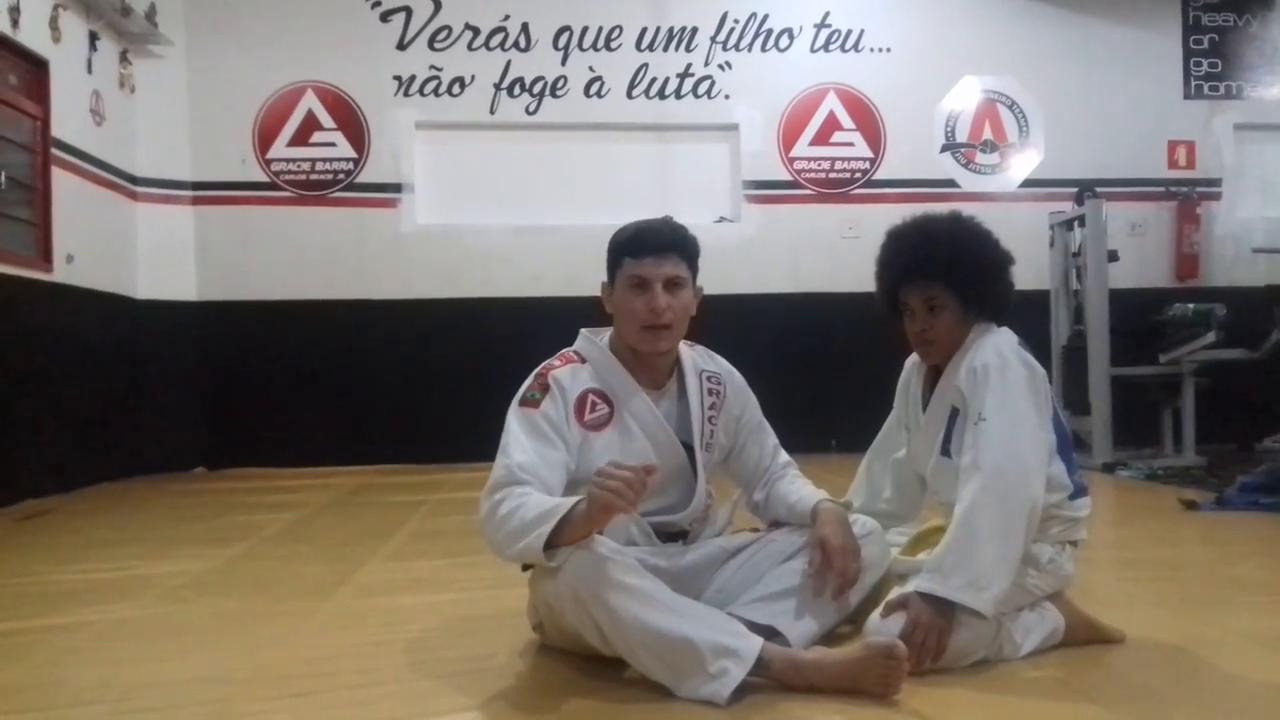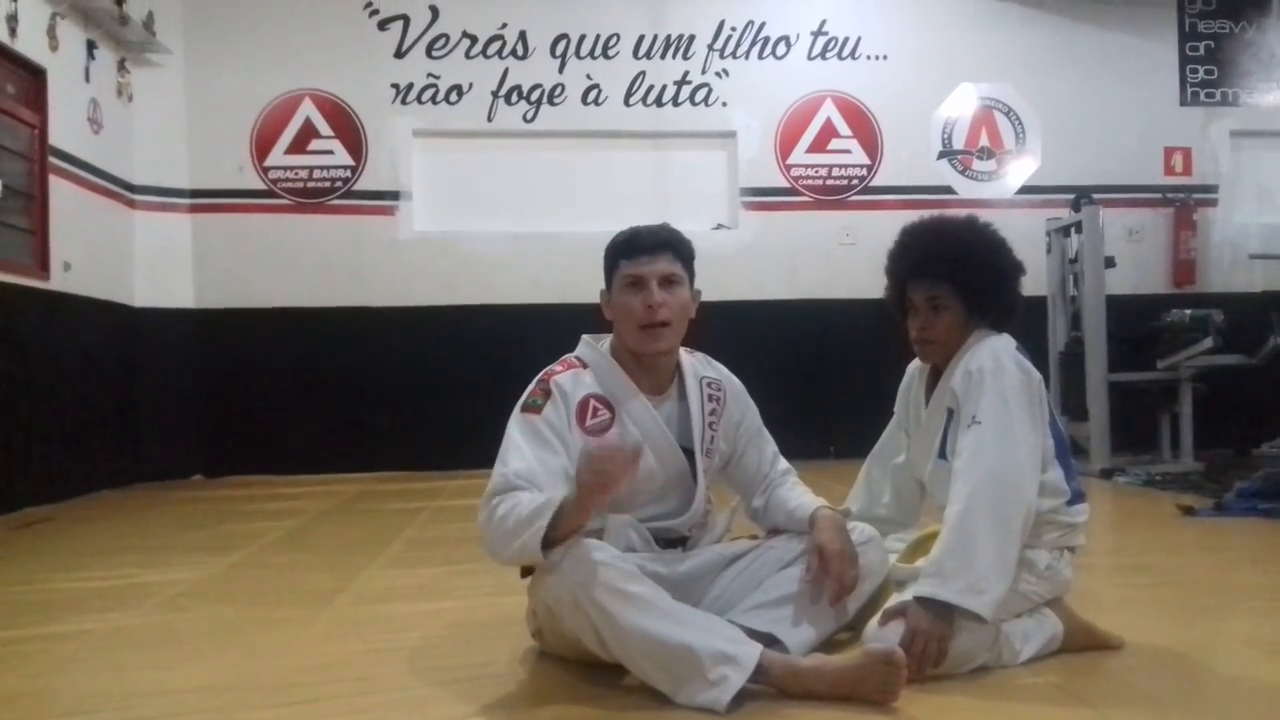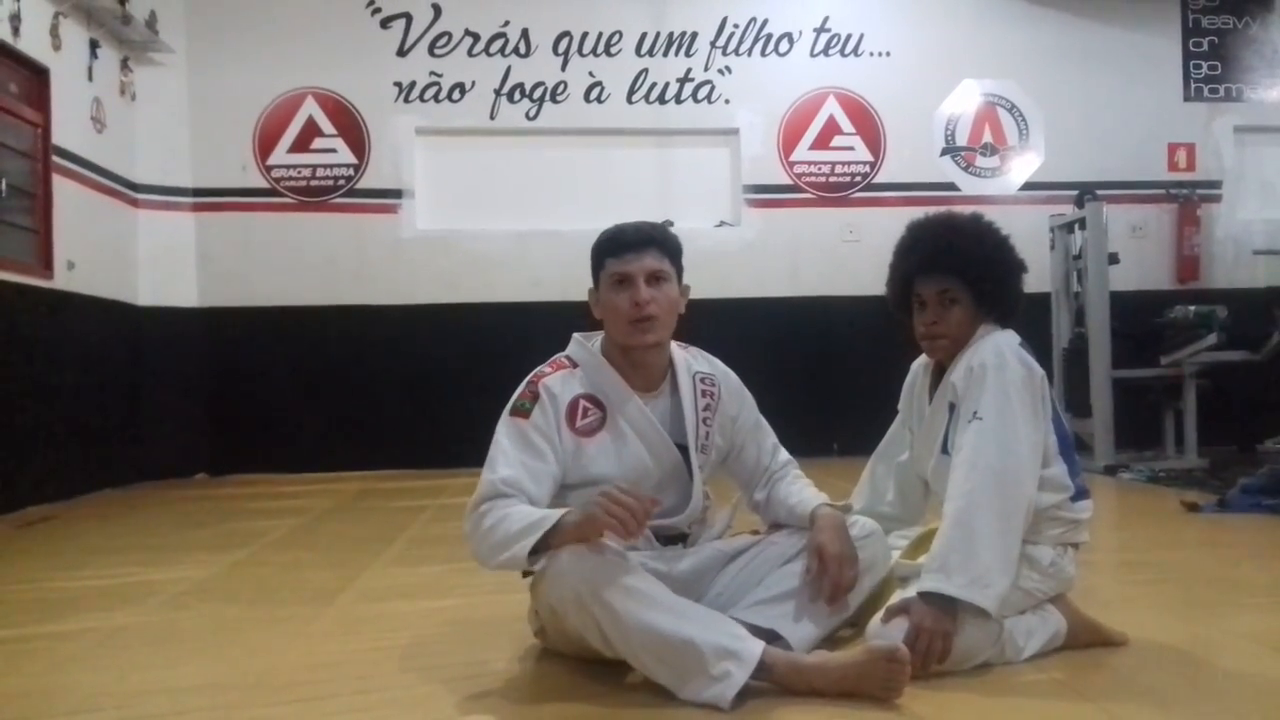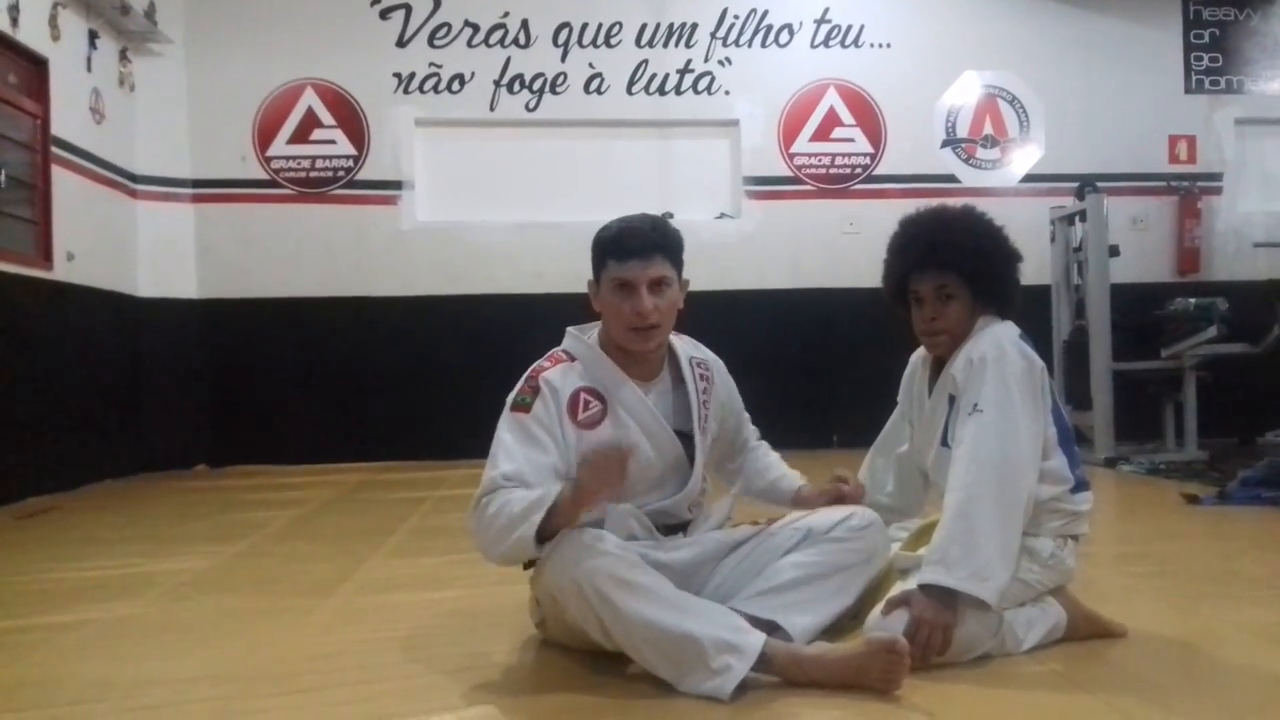
dt=0.5s
person 1, frame 1
left shoulder: (716, 379)
right shoulder: (558, 385)
left elbow: (771, 474)
right elbow: (505, 515)
left wrist: (825, 509)
right wrist: (587, 513)
left hip: (696, 568)
right hip: (602, 582)
left knee: (863, 539)
right knee: (575, 568)
left ankle: (721, 639)
right ankle: (789, 662)
person 1, frame 2
left shoulder: (716, 386)
right shoulder: (561, 390)
left elbow: (770, 482)
right elbow: (502, 528)
left wrist: (823, 518)
right wrist: (581, 499)
left hip: (694, 574)
right hip: (598, 591)
left knee: (861, 546)
right knee: (572, 569)
left ankle: (715, 648)
right ankle: (786, 669)
person 1, frame 3
left shoulder: (710, 380)
right shoulder: (552, 392)
left elbow: (773, 473)
right elbow: (489, 525)
left wrist: (825, 515)
right wrist: (577, 522)
left hip: (696, 572)
right hip: (600, 583)
left knee: (863, 540)
right knee: (570, 572)
left ankle: (716, 642)
right ankle: (793, 666)
person 1, frame 4
left shoulder: (702, 367)
right shoulder: (551, 385)
left elbow: (740, 447)
right elbow: (493, 525)
left wrist: (801, 492)
right wrist: (574, 497)
left hip: (694, 560)
right hip: (600, 573)
left knee: (859, 529)
right knee: (574, 563)
left ankle: (723, 634)
right ankle: (792, 659)
person 2, frame 1
left shoulder: (998, 366)
right shoulder: (919, 369)
left elbow: (1000, 490)
right elbow: (893, 468)
left wrist: (944, 592)
left hip: (1030, 543)
right hip: (977, 536)
left knee: (894, 636)
left ankle: (1053, 620)
right ankle: (1032, 609)
person 2, frame 2
left shoulder: (995, 370)
right shoulder: (921, 374)
left elbow: (989, 493)
right elbow: (891, 474)
left wrist: (941, 598)
left hip: (1028, 549)
right hip: (978, 543)
left knee: (893, 643)
left ankle: (1052, 626)
right ankle: (1029, 616)
person 2, frame 3
left shoulder: (998, 364)
right shoulder: (925, 372)
left elbow: (988, 488)
right elbow: (896, 473)
left wrist: (943, 593)
left hip: (1031, 546)
right hip: (981, 539)
left knee: (897, 639)
left ankle: (1056, 622)
right ankle: (1032, 610)
person 2, frame 4
left shoulder: (998, 357)
right shoulder: (924, 365)
left elbow: (988, 482)
right elbow: (894, 465)
left wrist: (945, 586)
left hip: (1033, 538)
right hip: (980, 531)
left knee: (896, 631)
left ankle: (1057, 614)
right ankle: (1032, 605)
